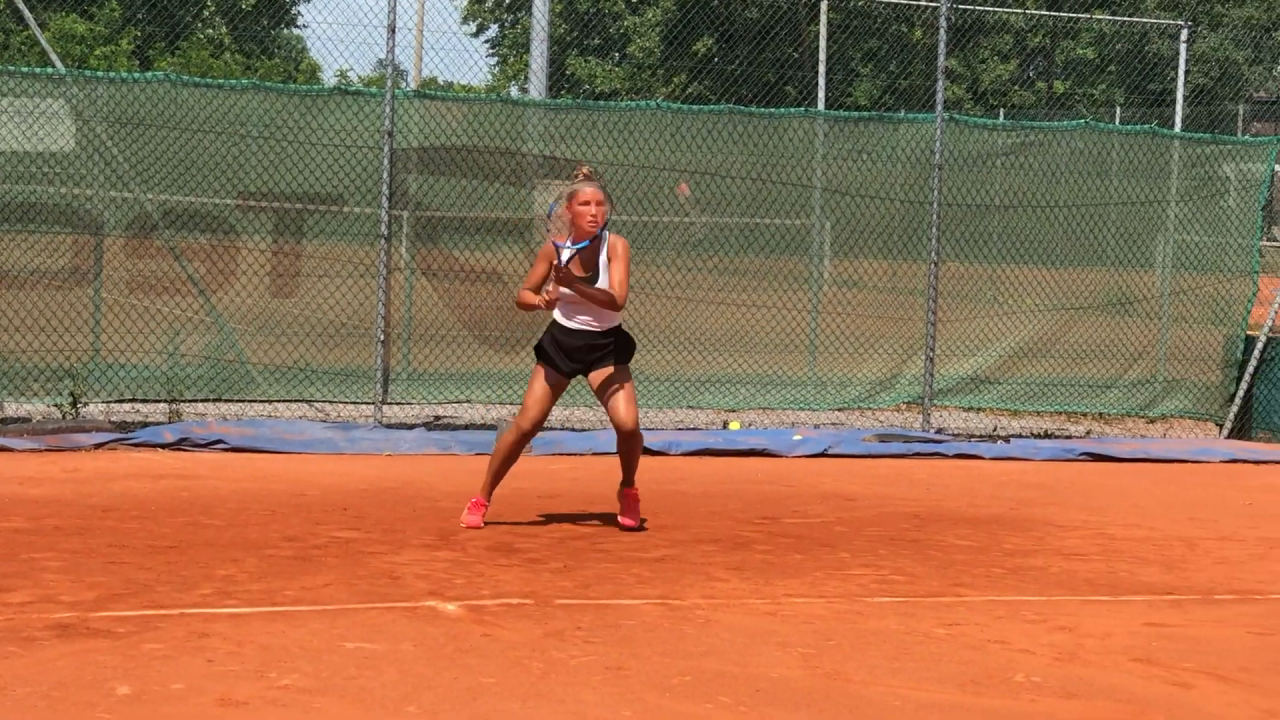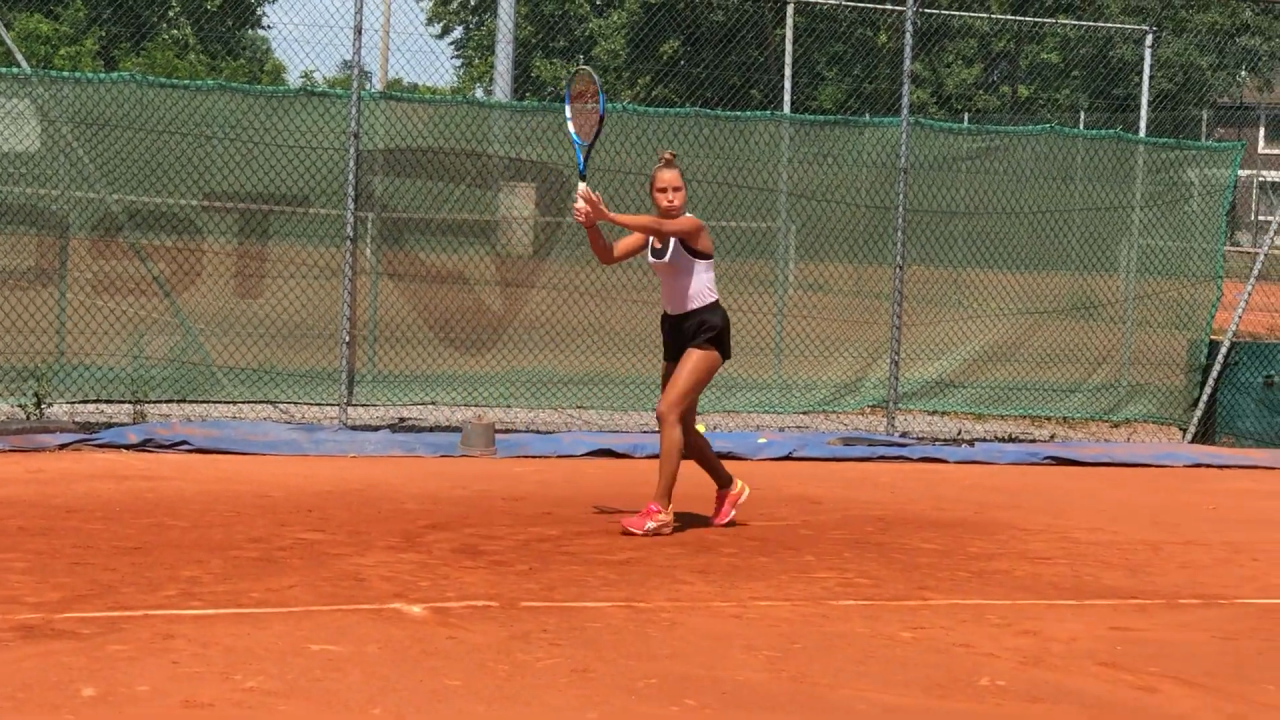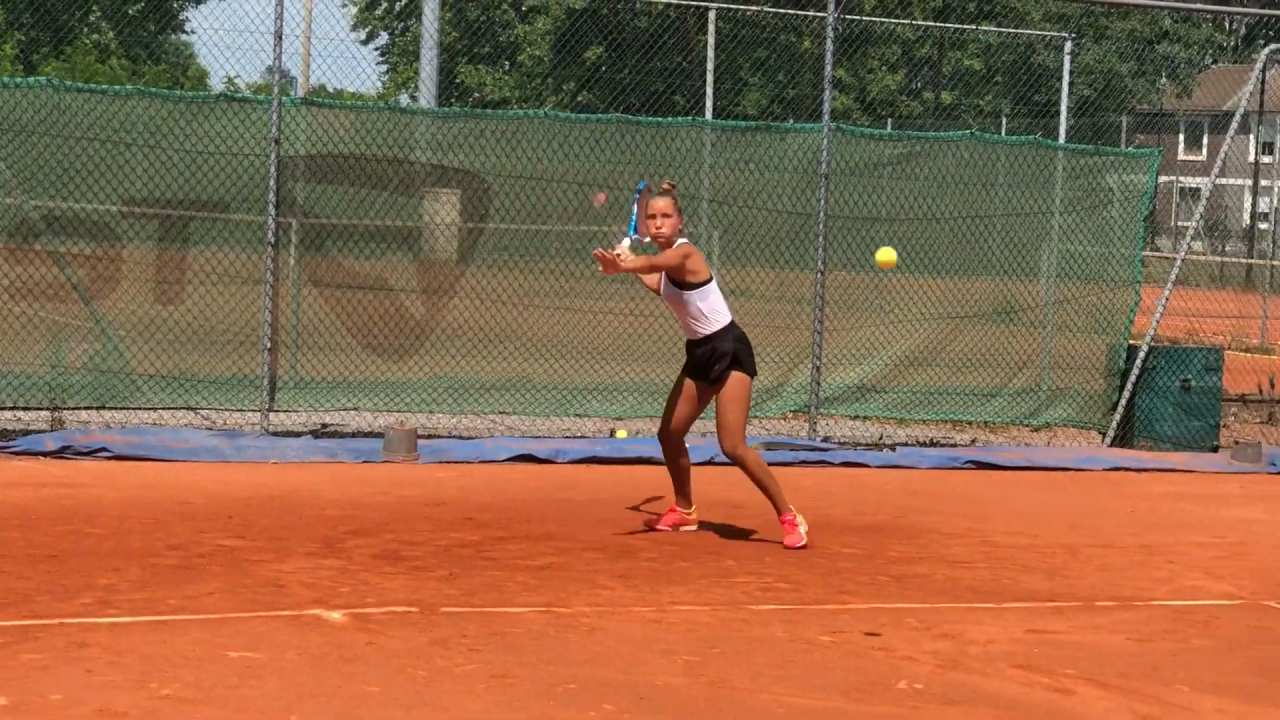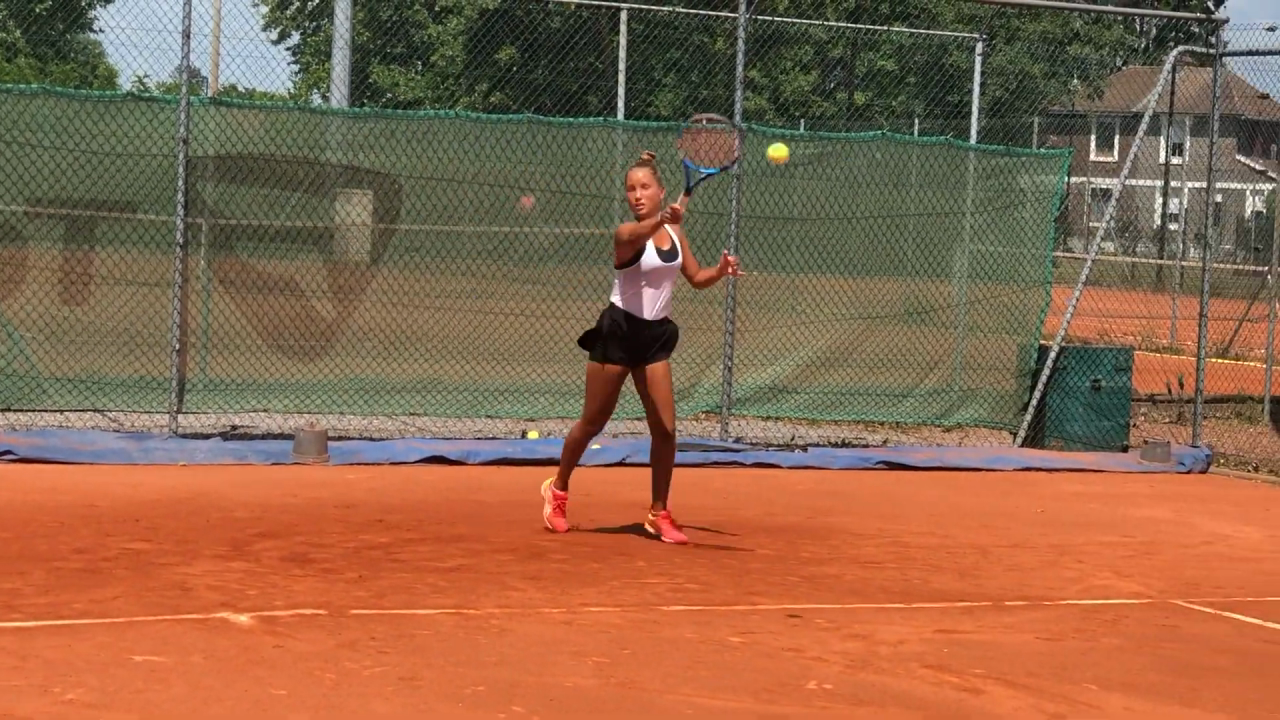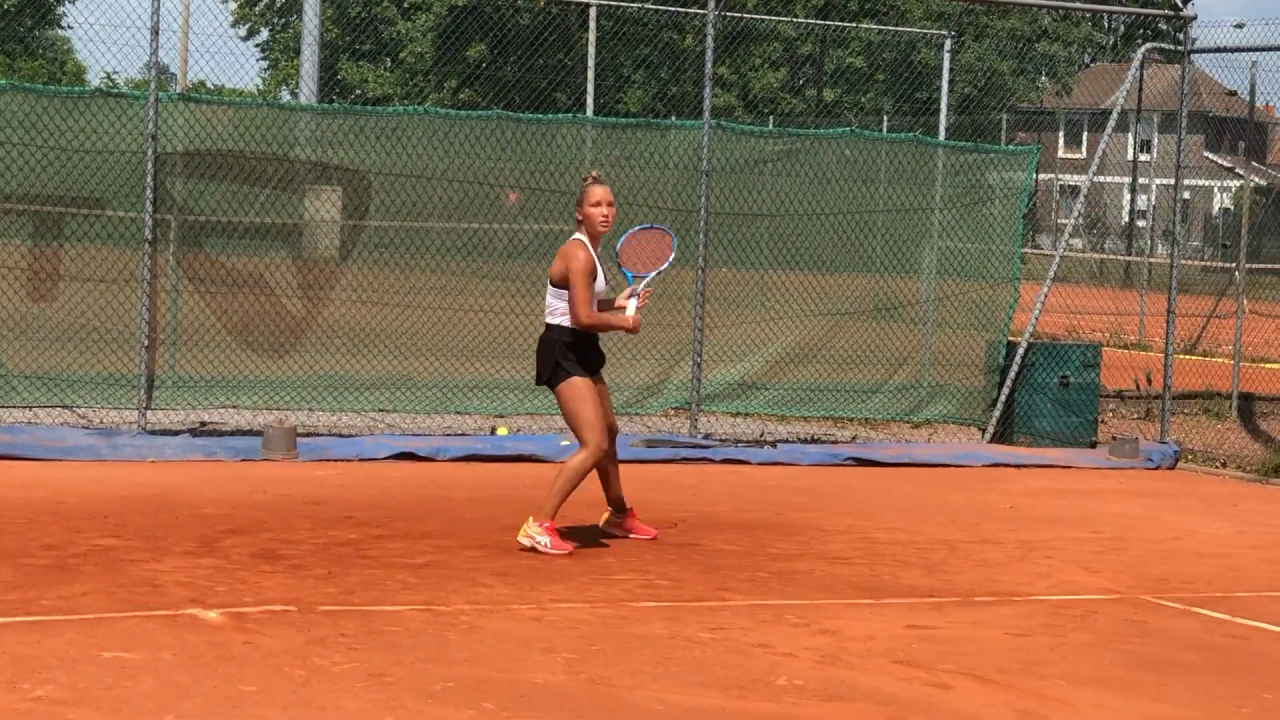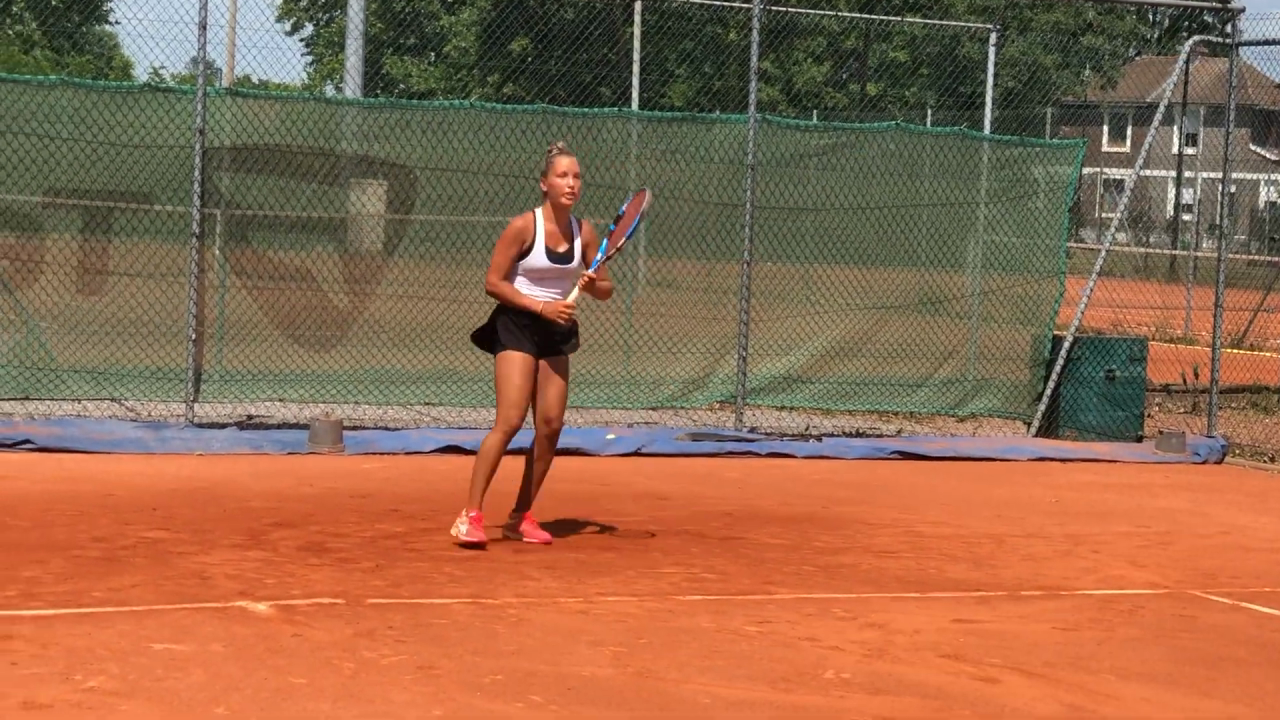
dt=0.4s
person 1, frame 1
left shoulder: (616, 246)
right shoulder: (557, 246)
left elbow: (616, 301)
right elbow: (522, 298)
left wrist: (574, 285)
right wrist: (542, 300)
left hip: (606, 346)
right hip: (561, 342)
left knee: (627, 424)
right knee: (525, 426)
left ankle: (628, 491)
right ankle: (481, 501)
person 1, frame 2
left shoulder: (693, 226)
right shoulder: (652, 233)
left elbow: (656, 223)
right elbow: (608, 256)
left wrist: (608, 215)
right wrist: (591, 225)
left hip: (707, 328)
right hip: (676, 329)
left knee: (668, 412)
right knee: (680, 422)
left ankle: (660, 510)
right ankle: (730, 490)
person 1, frame 3
left shoulder: (682, 252)
right shoulder: (668, 258)
left elbow: (651, 260)
left wrist: (621, 264)
right wrist: (627, 261)
left hip: (726, 349)
right hip: (699, 353)
left knee: (733, 445)
right knee: (670, 432)
left ankle: (789, 517)
right ankle: (684, 509)
person 1, frame 4
left shoulder: (674, 235)
right shoulder: (626, 233)
left elbow: (697, 279)
right elbow: (636, 233)
left wrist: (723, 268)
right wrist: (661, 217)
left hip: (654, 335)
right hip: (619, 332)
left knee: (665, 428)
right knee: (591, 424)
left ankle: (659, 514)
right ankle: (558, 492)
person 1, frame 5
left shoulder: (588, 251)
right shoulder: (578, 252)
right elbow: (583, 317)
left wrist: (622, 301)
right wrist: (622, 323)
left hip: (580, 352)
right hip: (565, 351)
left knee: (606, 435)
right knee: (595, 444)
left ankle: (619, 515)
right ankle: (538, 526)
person 1, frame 6
left shoulder: (585, 231)
right shoulder: (523, 226)
left elbow: (605, 292)
right elbow: (492, 282)
left wrist: (593, 284)
right wrist: (540, 306)
left hip: (555, 331)
right hip: (517, 325)
left knee: (550, 426)
right knee: (509, 422)
left ankle: (520, 516)
right ankle: (471, 514)
